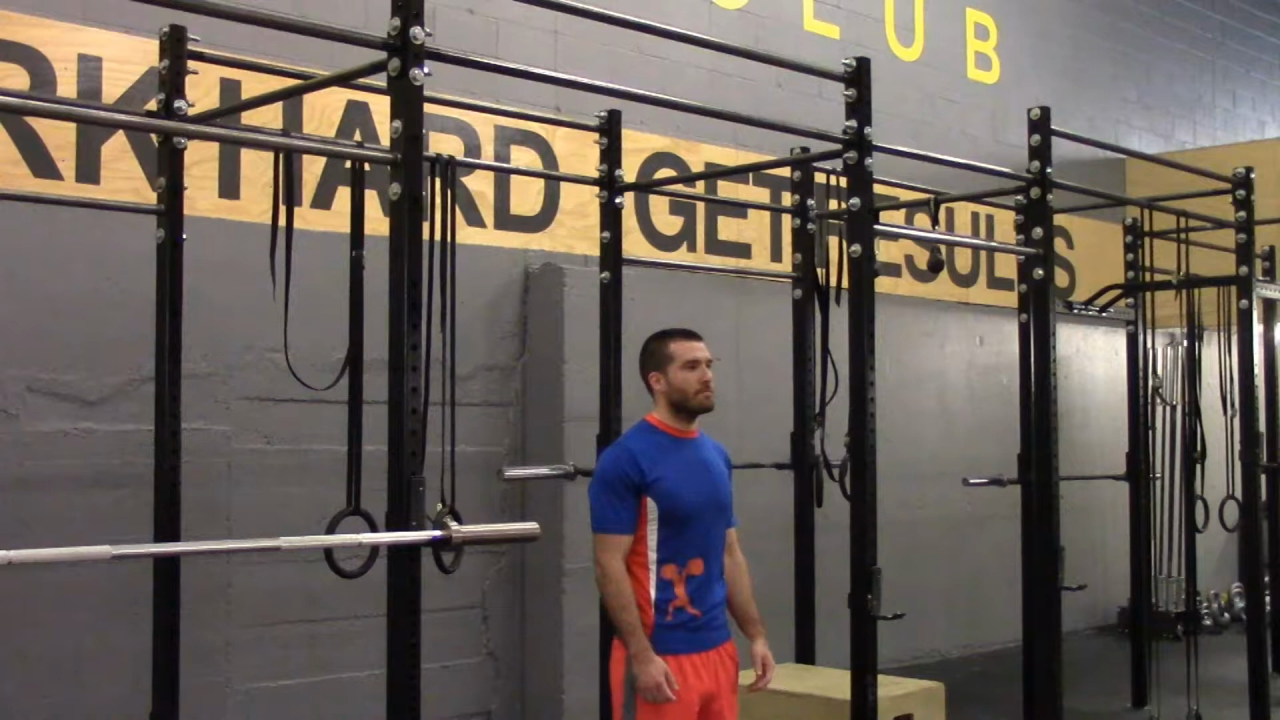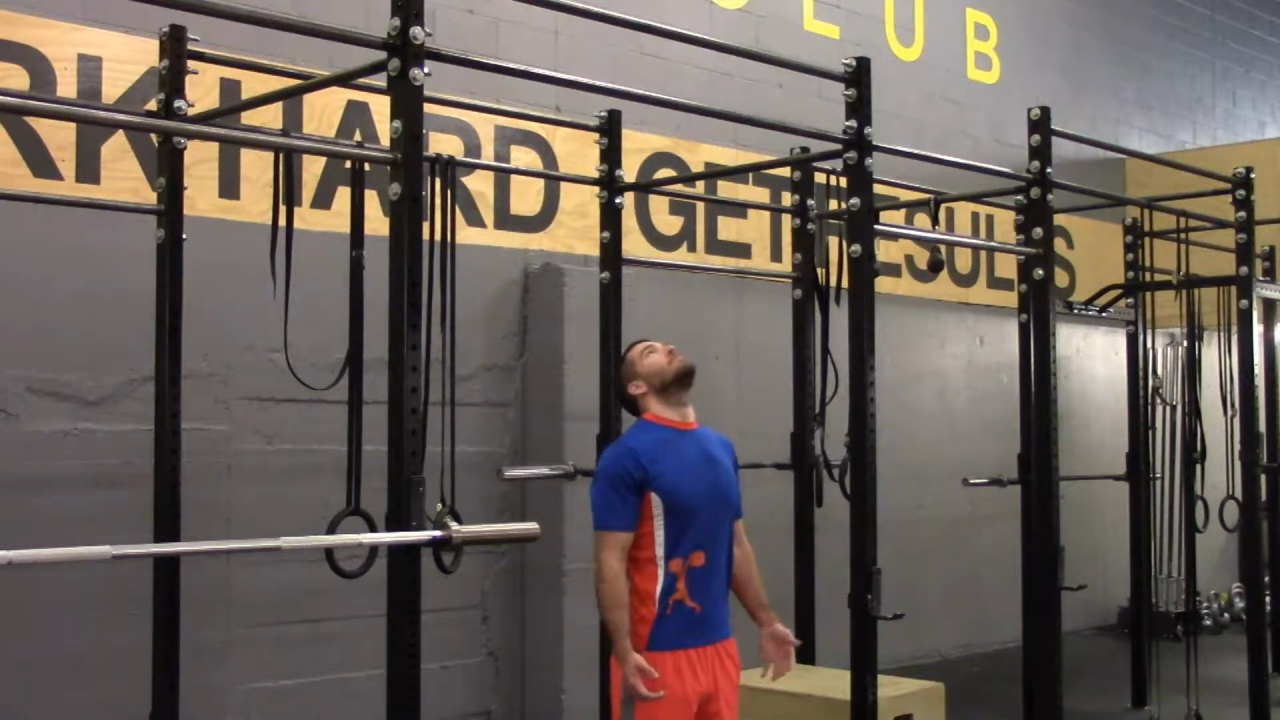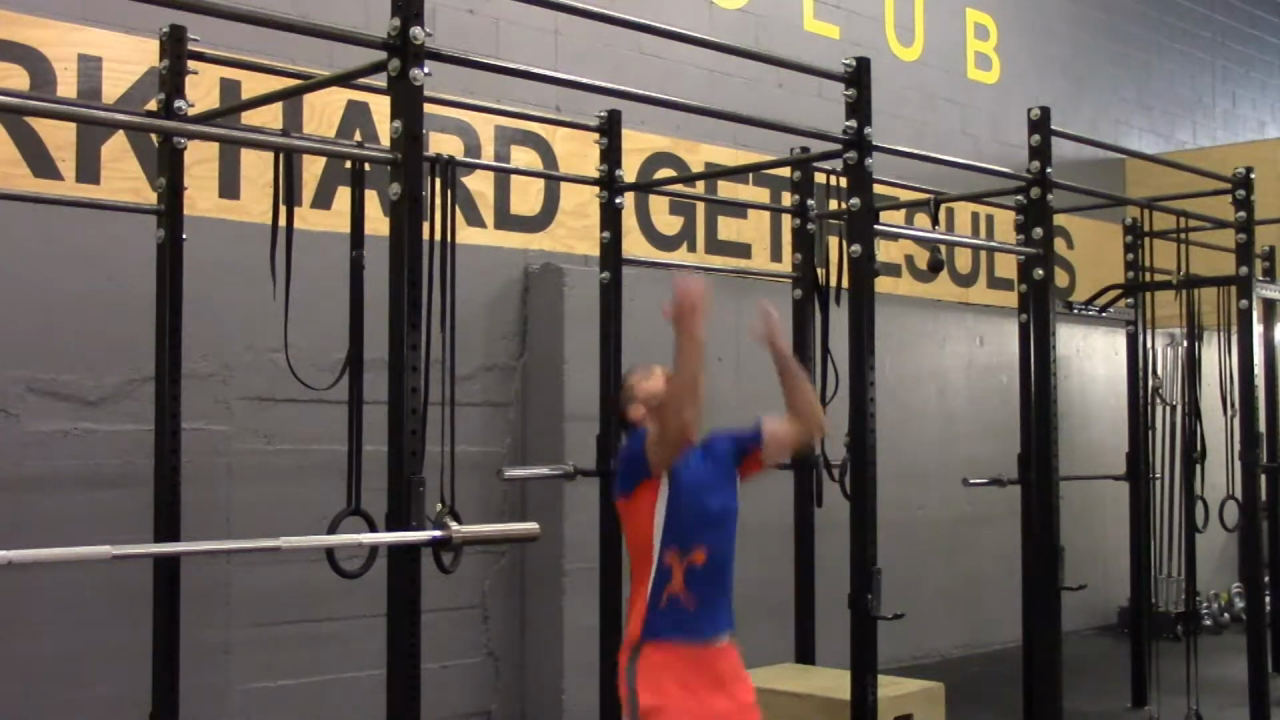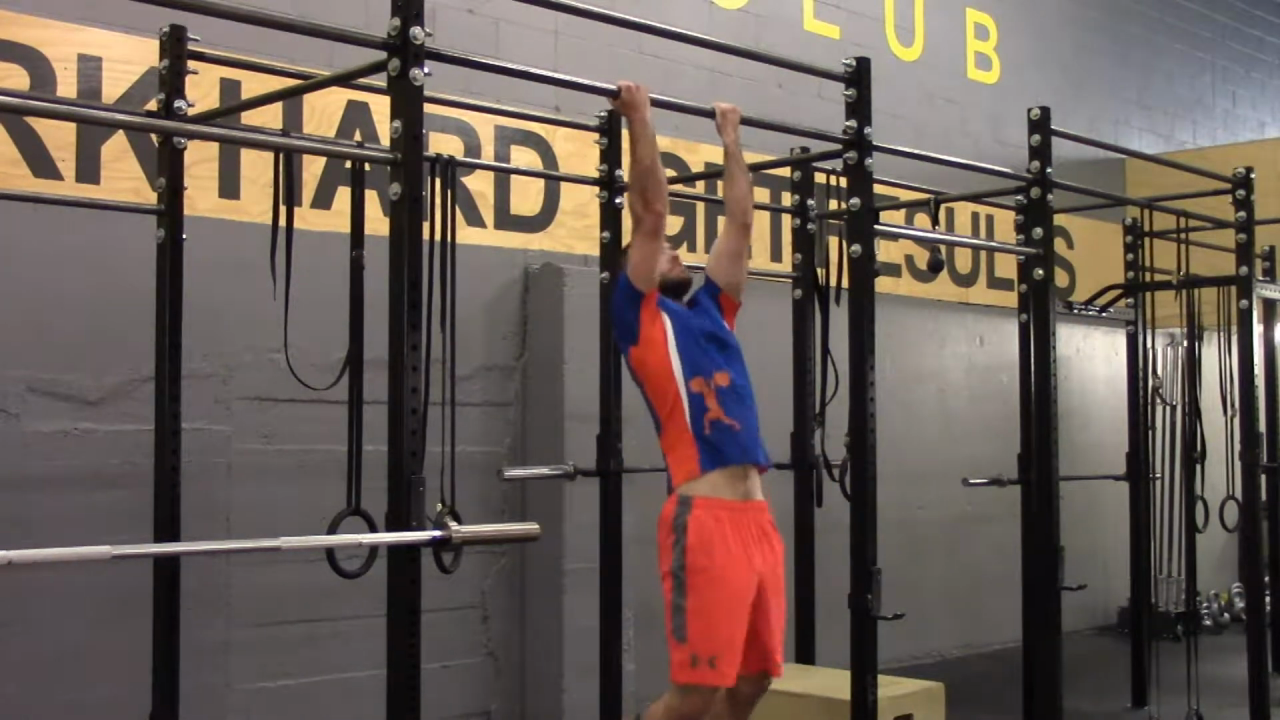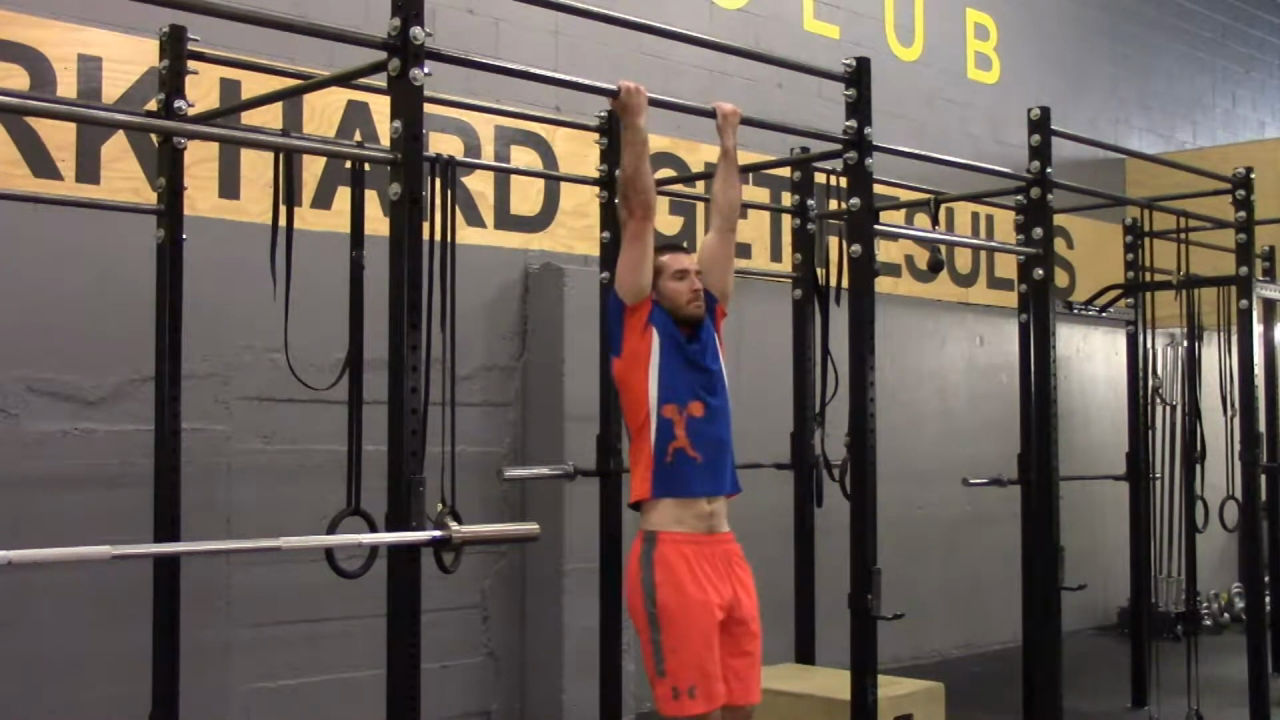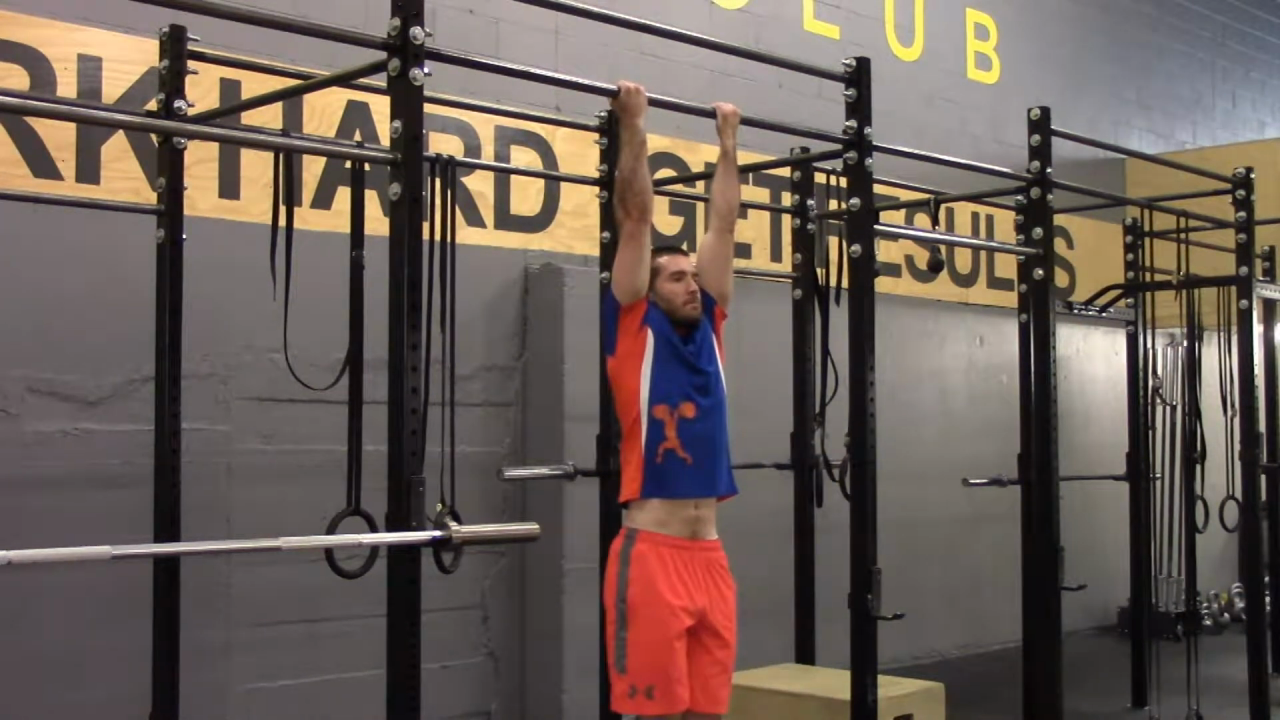
dt=0.5s
person 1, frame 1
left shoulder: (717, 455)
right shoulder: (626, 459)
right elbow: (610, 565)
left wrist: (756, 635)
right wrist: (641, 655)
left hip: (717, 649)
right hip: (659, 655)
person 1, frame 2
left shoulder: (720, 447)
right shoulder: (627, 456)
right elbow: (610, 563)
left wrist: (768, 622)
right wrist: (624, 652)
left hip: (718, 645)
right hip: (656, 652)
person 1, frame 3
left shoulder: (723, 452)
right shoulder: (636, 459)
left elbow: (805, 429)
right elbow: (676, 437)
left wrist: (781, 349)
right wrist: (687, 338)
left hip: (718, 654)
right hip: (658, 656)
person 1, frame 4
left shoulder: (712, 312)
right shoulder: (641, 318)
left elbow: (740, 222)
right elbow: (652, 212)
left wrist: (730, 138)
right wrist: (639, 120)
left hip: (757, 520)
right hip: (704, 521)
person 1, frame 5
left shoulder: (708, 330)
right shoulder: (637, 331)
left elbow: (723, 227)
right elbow: (638, 219)
left wrist: (728, 141)
right wrist: (634, 124)
left hip: (726, 554)
right hip: (668, 556)
person 1, frame 6
left shoulder: (707, 329)
right shoulder: (633, 331)
left elbow: (722, 227)
right elbow: (635, 219)
left wrist: (728, 142)
right wrist: (633, 124)
left hip: (710, 560)
right hip: (650, 559)
